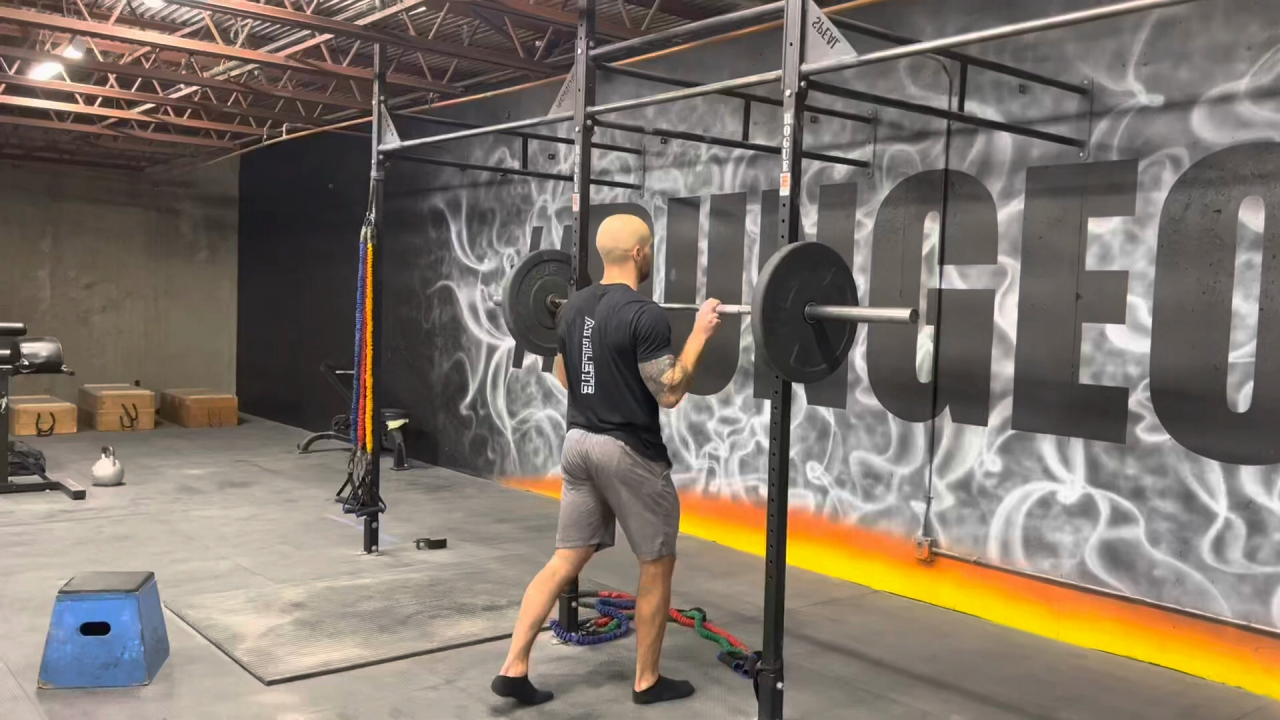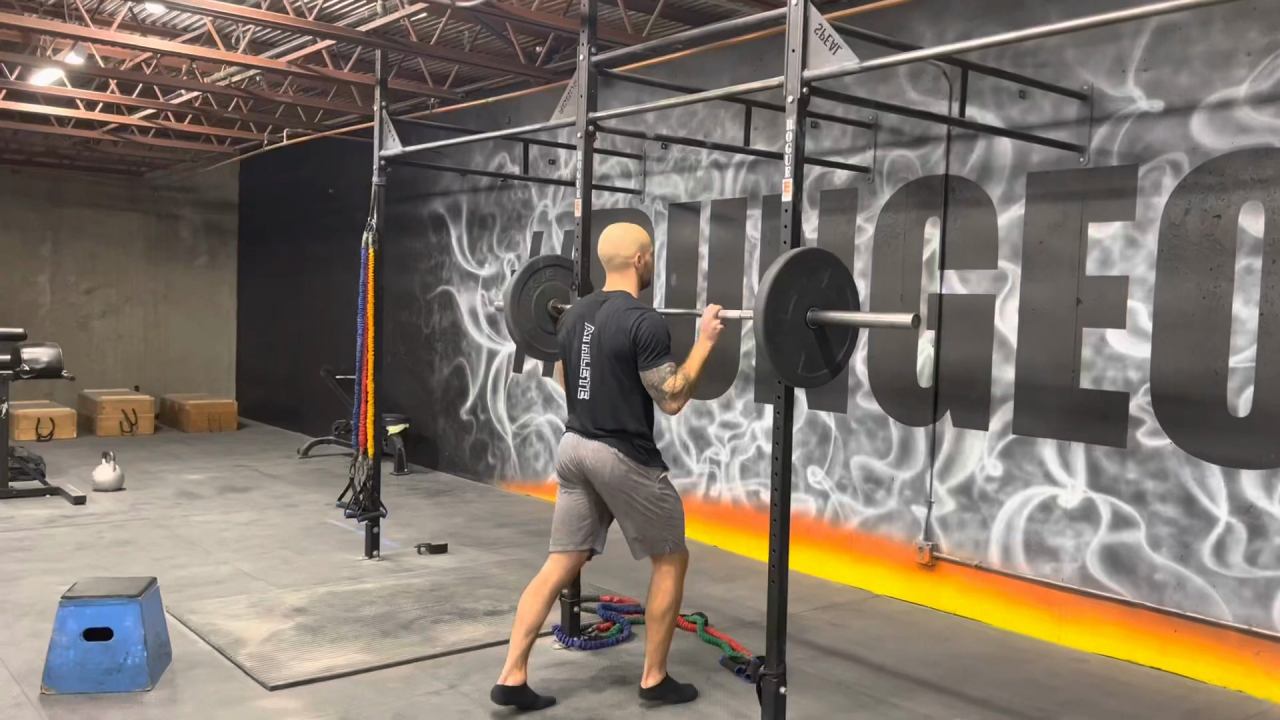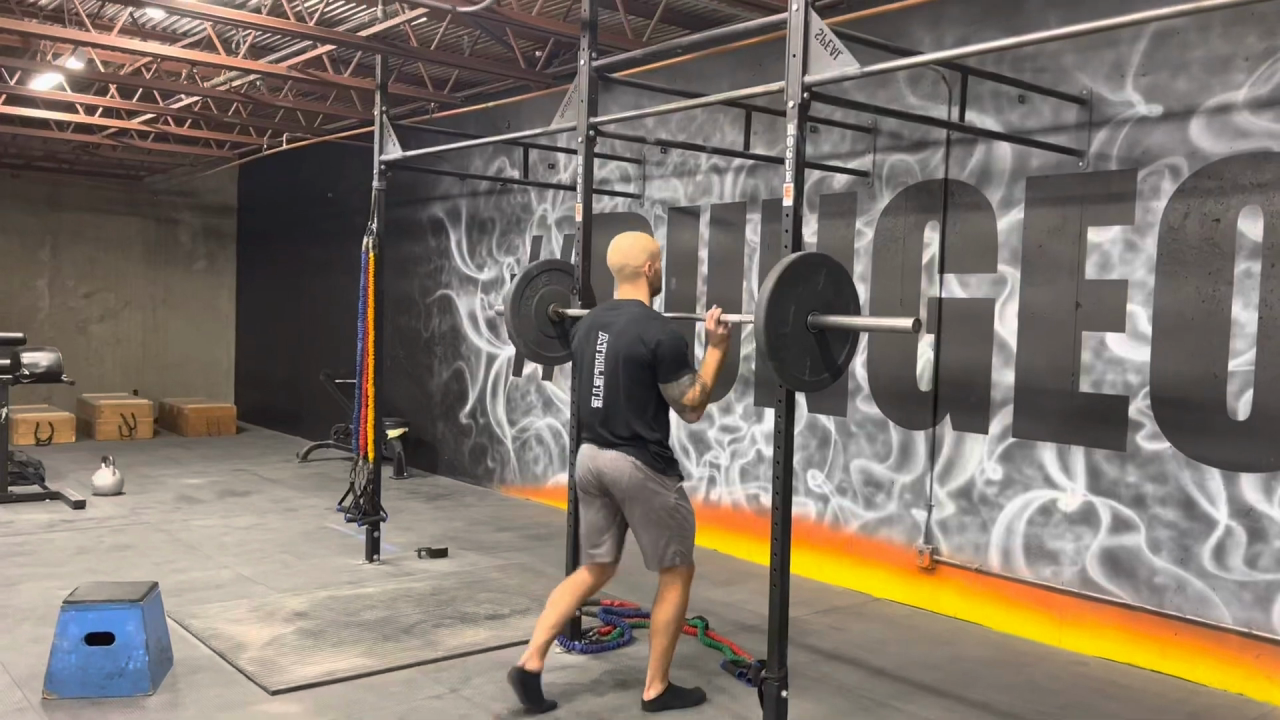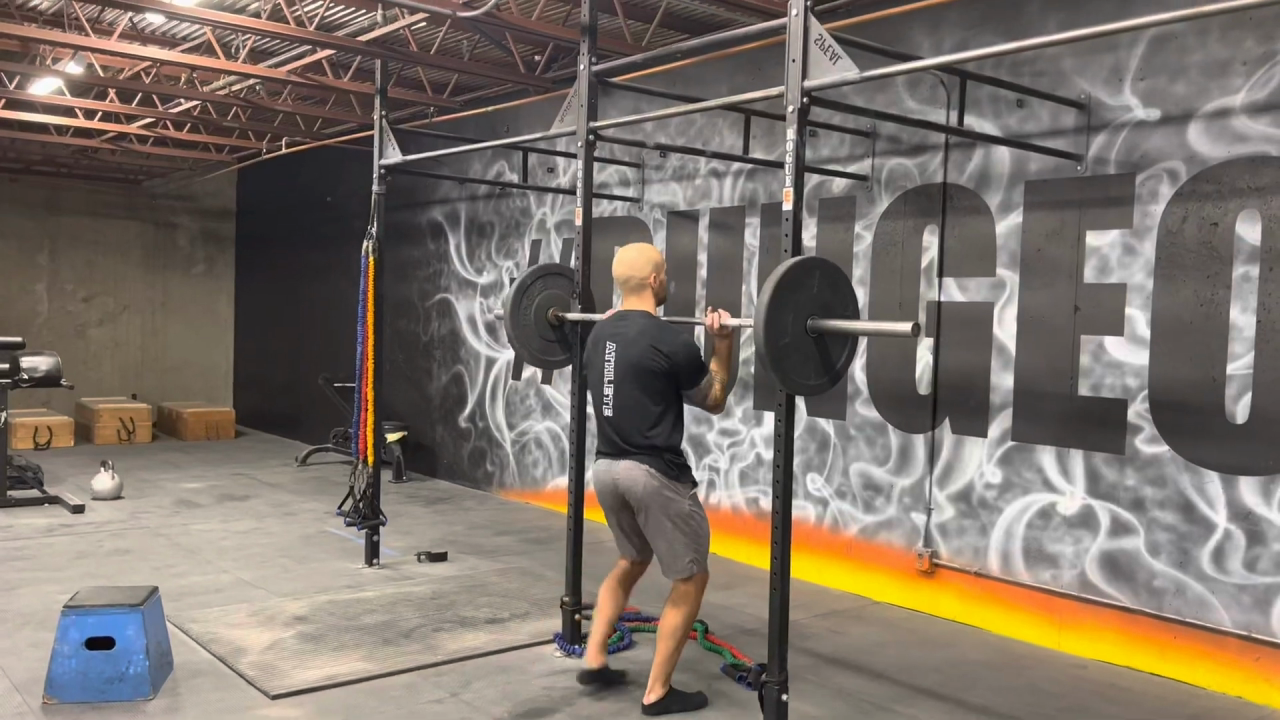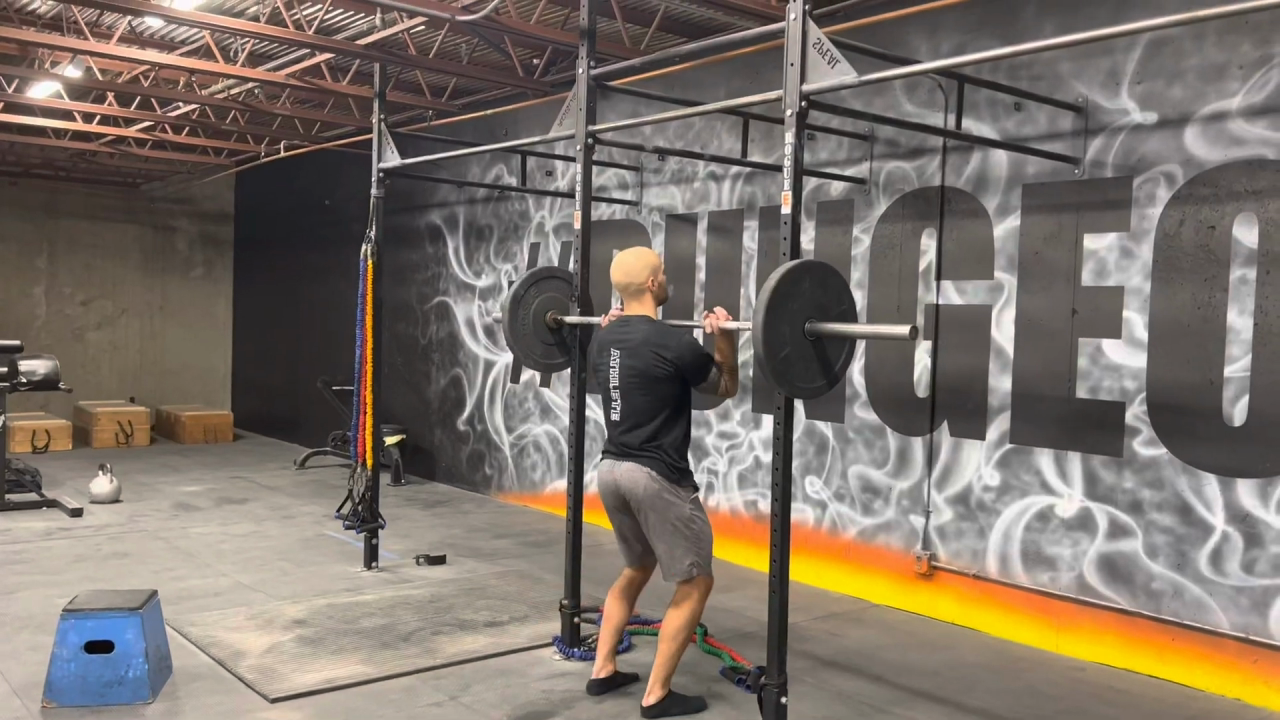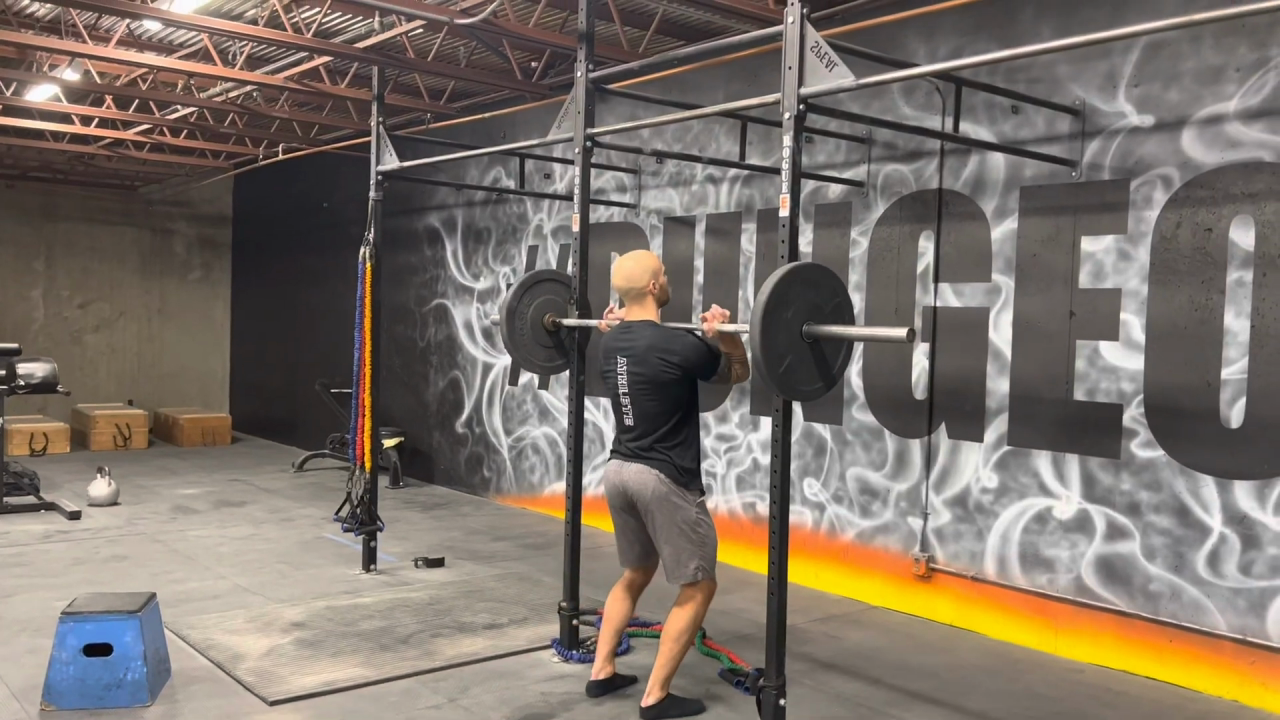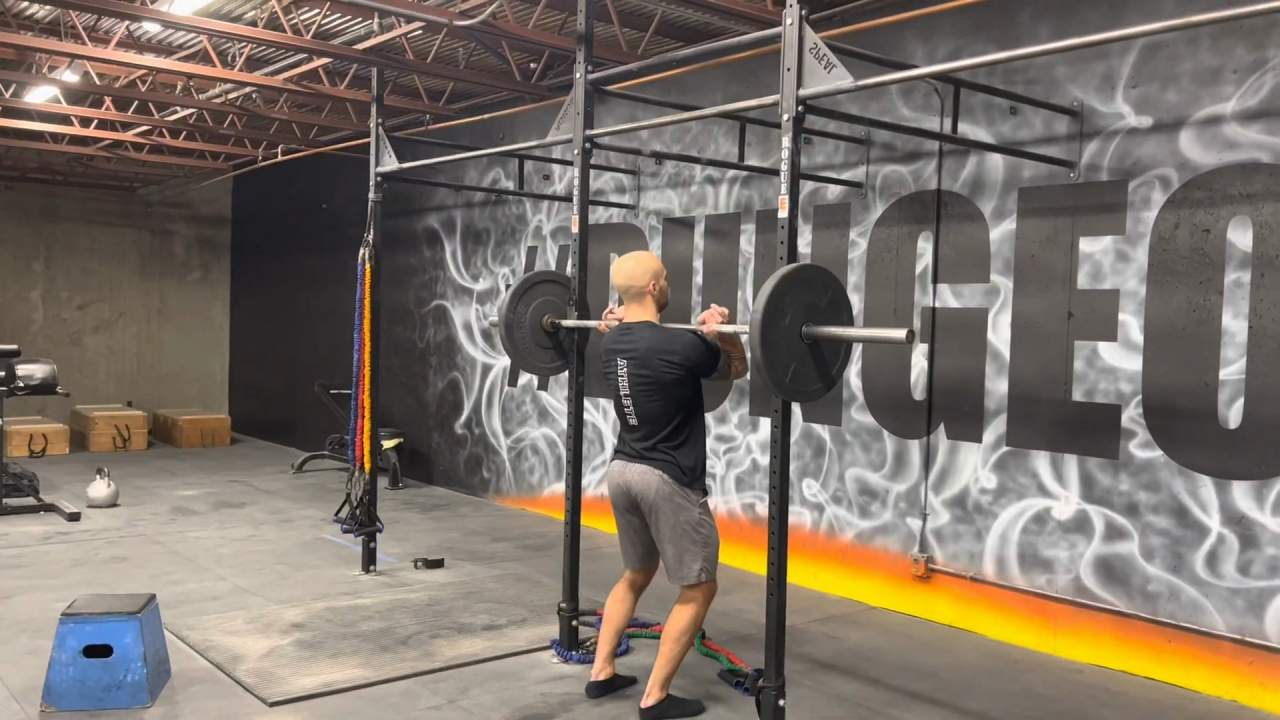
dt=0.2s
person 1, frame 1
left shoulder: (574, 306)
right shoulder: (644, 315)
right elbow: (668, 393)
right wrist: (700, 333)
left hip: (579, 443)
right hip: (630, 452)
left knee: (567, 558)
right knee: (656, 564)
left ankle: (514, 668)
right ankle: (647, 680)
person 1, frame 2
left shoulder: (574, 313)
right shoulder: (644, 322)
right elbow: (672, 399)
right wrist: (705, 341)
left hip: (574, 448)
right hip: (624, 457)
left knee: (560, 565)
right knee: (671, 560)
left ankle: (512, 677)
right ankle: (654, 678)
person 1, frame 3
left shoulder: (587, 323)
right shoulder: (661, 333)
right elbow: (691, 408)
right wrist: (715, 347)
left hip: (590, 458)
right hip: (641, 465)
left knee: (593, 570)
right knee: (677, 573)
left ankle: (531, 662)
right ankle: (656, 688)
person 1, frame 4
left shoulder: (598, 332)
right shoulder: (670, 341)
right elbow: (714, 402)
right wrist: (722, 346)
left hip: (606, 468)
right hip: (654, 474)
left knee: (633, 562)
right knee: (690, 580)
left ankle: (594, 658)
person 1, frame 5
left shoulder: (603, 338)
right shoulder: (674, 344)
right elbow: (726, 389)
right wrist: (724, 341)
left hip: (611, 469)
right hip: (657, 477)
left knee: (638, 568)
right knee: (695, 582)
left ankle: (603, 670)
person 1, frame 6
left shoulder: (610, 342)
right shoulder: (679, 346)
right elbow: (738, 373)
right wrist: (723, 336)
left hip: (618, 471)
right hip: (664, 480)
left knee: (636, 573)
right knee: (697, 586)
left ankle: (602, 672)
person 1, frame 7
left shoulder: (612, 343)
right shoulder: (680, 345)
right elbow: (737, 368)
right wrist: (720, 334)
left hip: (622, 471)
right hip: (668, 481)
left knee: (635, 575)
right knee: (698, 588)
left ankle: (601, 672)
